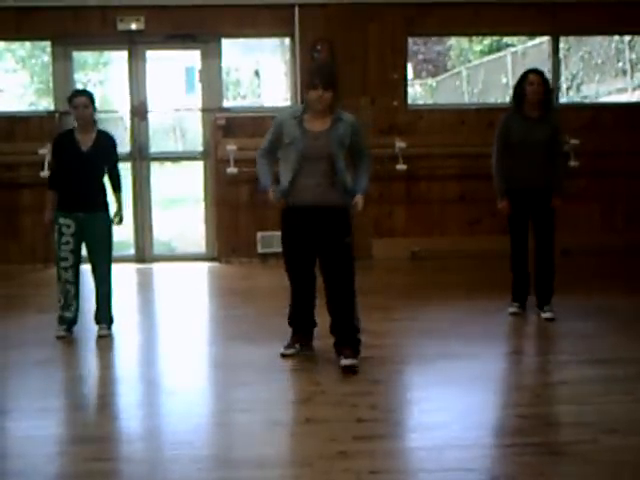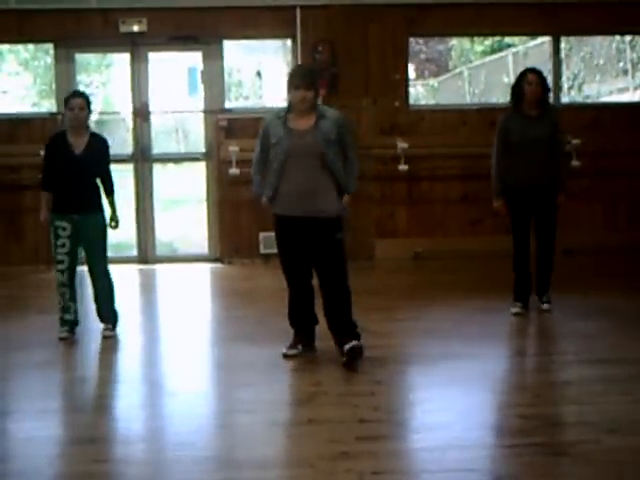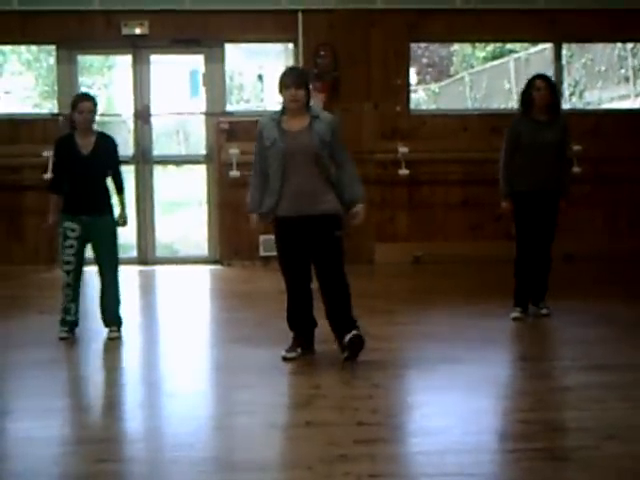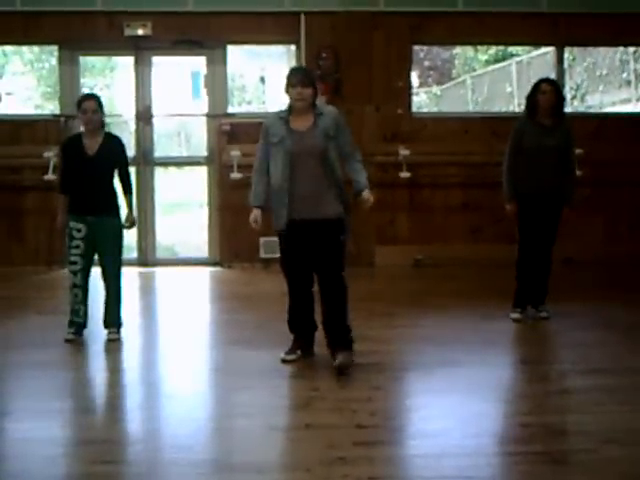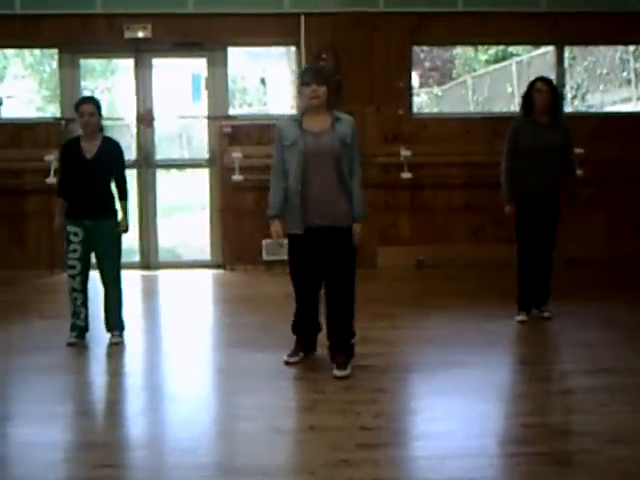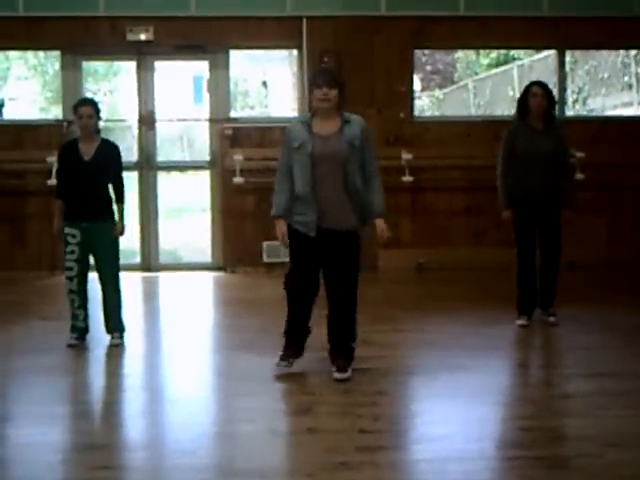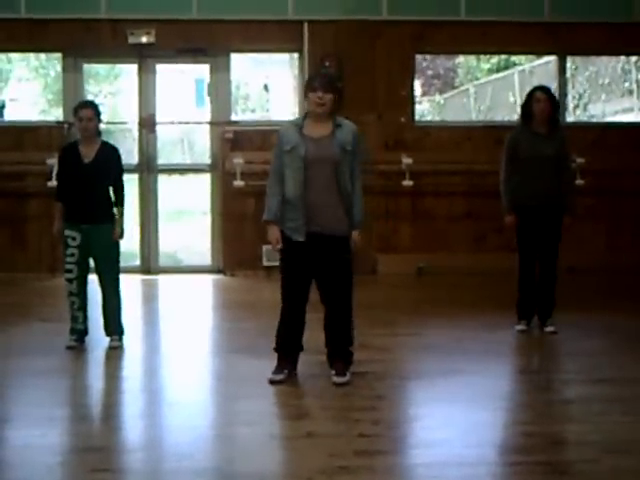
dt=0.3s
person 1, frame 1
left shoulder: (348, 124)
right shoulder: (286, 122)
left elbow: (361, 160)
right elbow: (265, 153)
left wrist: (360, 191)
right wrist: (268, 185)
left hip: (335, 211)
right hip: (295, 211)
left knee: (340, 280)
right knee: (299, 278)
left ankle: (347, 346)
right ankle: (301, 334)
person 1, frame 2
left shoulder: (334, 120)
right shoulder: (273, 124)
left elbow: (349, 156)
right elbow: (261, 160)
left wrist: (348, 190)
right wrist: (262, 192)
left hip: (326, 212)
right hip: (287, 213)
left knee: (334, 276)
right knee: (297, 278)
left ankle: (347, 337)
right ankle: (303, 335)
person 1, frame 3
left shoulder: (326, 122)
right shoulder: (267, 127)
left elbow: (343, 163)
right elbow: (260, 171)
left wrist: (356, 199)
right wrist: (255, 208)
left hip: (324, 210)
right hip: (286, 215)
left knee: (332, 273)
right knee: (295, 279)
left ankle: (347, 331)
right ankle: (302, 337)
person 1, frame 4
left shoulder: (331, 118)
right shoulder: (272, 125)
left elbow: (350, 157)
right elbow: (262, 169)
left wrist: (362, 187)
right wrist: (257, 205)
left hip: (328, 214)
right hip: (291, 217)
left knee: (331, 279)
right knee: (297, 282)
left ankle: (340, 345)
right ankle: (302, 339)
person 1, frame 5
left shoulder: (346, 126)
right shoulder: (286, 129)
left elbow: (355, 174)
right elbow: (279, 175)
left wrist: (358, 217)
right wrist: (275, 215)
left hip: (339, 222)
right hip: (300, 222)
left knee: (340, 289)
right knee: (304, 286)
left ankle: (341, 351)
right ankle: (304, 342)
person 1, frame 6
left shoulder: (357, 128)
right shoulder: (295, 130)
left elbow: (370, 174)
right elbow: (284, 176)
left wrist: (377, 214)
right wrist: (279, 215)
left hip: (345, 225)
right hip: (304, 223)
left knee: (343, 293)
right knee: (299, 287)
left ankle: (341, 354)
right ankle: (292, 344)
person 1, frame 7
left shoulder: (349, 133)
right shoulder: (288, 133)
left elbow: (355, 181)
right elbow: (276, 180)
left wrist: (357, 224)
right wrist: (272, 220)
left hip: (336, 230)
right hip: (296, 229)
left knee: (338, 298)
right knee: (293, 298)
left ankle: (340, 360)
right ankle: (286, 359)
person 2, frame 1
left shoulder: (106, 140)
right shoulder: (62, 140)
left elbow: (113, 174)
right elbow: (55, 177)
left wrist: (120, 206)
right wrist: (50, 208)
left hip: (97, 211)
right hip: (67, 212)
left knee: (102, 267)
right knee: (66, 267)
left ankle: (104, 320)
right ankle: (66, 321)
person 2, frame 2
left shoulder: (99, 142)
right shoulder: (55, 142)
left elbow: (105, 177)
right elbow: (47, 179)
left wrist: (114, 210)
right wrist: (44, 209)
left hip: (92, 213)
right hip: (62, 214)
left knee: (99, 267)
right knee: (64, 270)
left ankle: (109, 320)
right ankle: (67, 322)
person 2, frame 3
left shoulder: (107, 142)
right shoulder: (63, 144)
left elbow: (116, 176)
right elbow: (57, 181)
left wrist: (123, 208)
right wrist: (53, 212)
left hip: (102, 213)
right hip: (72, 215)
left knee: (108, 269)
right knee: (70, 270)
left ankle: (113, 322)
right ankle: (68, 322)
person 2, frame 4
left shoulder: (114, 143)
right shoulder: (70, 145)
left elbow: (124, 177)
right elbow: (65, 181)
left wrist: (130, 211)
right wrist: (62, 212)
left hip: (108, 215)
right hip: (78, 215)
left knee: (111, 271)
right knee: (77, 271)
left ankle: (113, 324)
right ankle: (76, 324)
person 2, frame 5
left shoulder: (112, 147)
right shoulder: (68, 148)
left elbow: (121, 183)
right elbow: (63, 184)
left wrist: (124, 216)
right wrist: (59, 215)
left hip: (105, 219)
right hip: (76, 220)
left knee: (111, 275)
right knee: (76, 275)
left ankle: (115, 328)
right ankle: (78, 328)
person 2, frame 6
left shoulder: (110, 149)
right shoulder: (67, 150)
left elbow: (118, 186)
right elbow: (61, 187)
left wrist: (120, 219)
right wrist: (58, 218)
left hip: (103, 221)
right hip: (74, 222)
left knee: (109, 277)
right knee: (74, 277)
left ankle: (115, 329)
right ankle: (78, 329)
person 2, frame 7
left shoulder: (110, 152)
right shoulder: (67, 152)
left elbow: (118, 189)
right elbow: (61, 189)
left wrist: (119, 222)
right wrist: (58, 220)
left hip: (103, 224)
right hip: (74, 224)
left knee: (109, 279)
right knee: (74, 280)
left ankle: (115, 332)
right ankle: (78, 331)
person 3, frame 1
left shoulder: (551, 120)
right shoulder: (510, 120)
left elbow: (558, 157)
right elbow: (499, 158)
left wrist: (557, 191)
right wrist: (502, 194)
left hip: (543, 191)
right hip: (516, 191)
left knee: (545, 246)
right knee: (518, 246)
left ankle: (544, 301)
right ankle: (518, 298)
person 3, frame 2
left shoulder: (551, 117)
right shoulder: (509, 119)
left elbow: (560, 154)
right elbow: (499, 157)
left wrist: (560, 187)
right wrist: (498, 192)
left hip: (545, 189)
right hip: (517, 190)
left knee: (546, 242)
right knee: (520, 244)
left ankle: (543, 291)
right ankle: (520, 297)
person 3, frame 3
left shoulder: (559, 124)
right shoulder: (519, 123)
left elbow: (565, 160)
right elbow: (506, 160)
left wrist: (563, 193)
right wrist: (506, 194)
left hip: (549, 194)
right hip: (523, 194)
left knee: (544, 247)
right knee: (524, 247)
left ankle: (539, 297)
right ankle: (520, 302)
person 3, frame 4
left shoulder: (564, 129)
right shoulder: (523, 126)
left elbow: (569, 166)
right elbow: (510, 163)
left wrist: (567, 198)
right wrist: (510, 197)
left hip: (552, 198)
right hip: (527, 197)
left knee: (545, 250)
right knee: (526, 248)
left ankle: (538, 300)
right ankle: (519, 303)
person 3, frame 5
left shoulder: (560, 128)
right shoulder: (520, 126)
left elbow: (568, 163)
right elbow: (508, 164)
left wrist: (568, 192)
right wrist: (508, 198)
left hip: (551, 198)
right hip: (525, 197)
left knee: (545, 250)
right knee: (526, 251)
left ankle: (541, 301)
right ankle: (524, 305)
person 3, frame 6
left shoulder: (555, 132)
right shoulder: (515, 131)
left elbow: (564, 168)
right elbow: (504, 169)
left wrist: (564, 200)
right wrist: (505, 204)
left hip: (549, 202)
right hip: (522, 202)
left knee: (552, 253)
right knee: (525, 256)
left ankle: (548, 303)
right ankle: (525, 309)
person 3, frame 7
left shoulder: (558, 138)
right shoulder: (517, 136)
left elbow: (566, 174)
right elbow: (506, 174)
left wrist: (565, 207)
right wrist: (509, 209)
left hip: (552, 208)
right hip: (525, 207)
left knee: (548, 262)
right knee: (526, 261)
left ankle: (545, 315)
right ankle: (524, 315)
